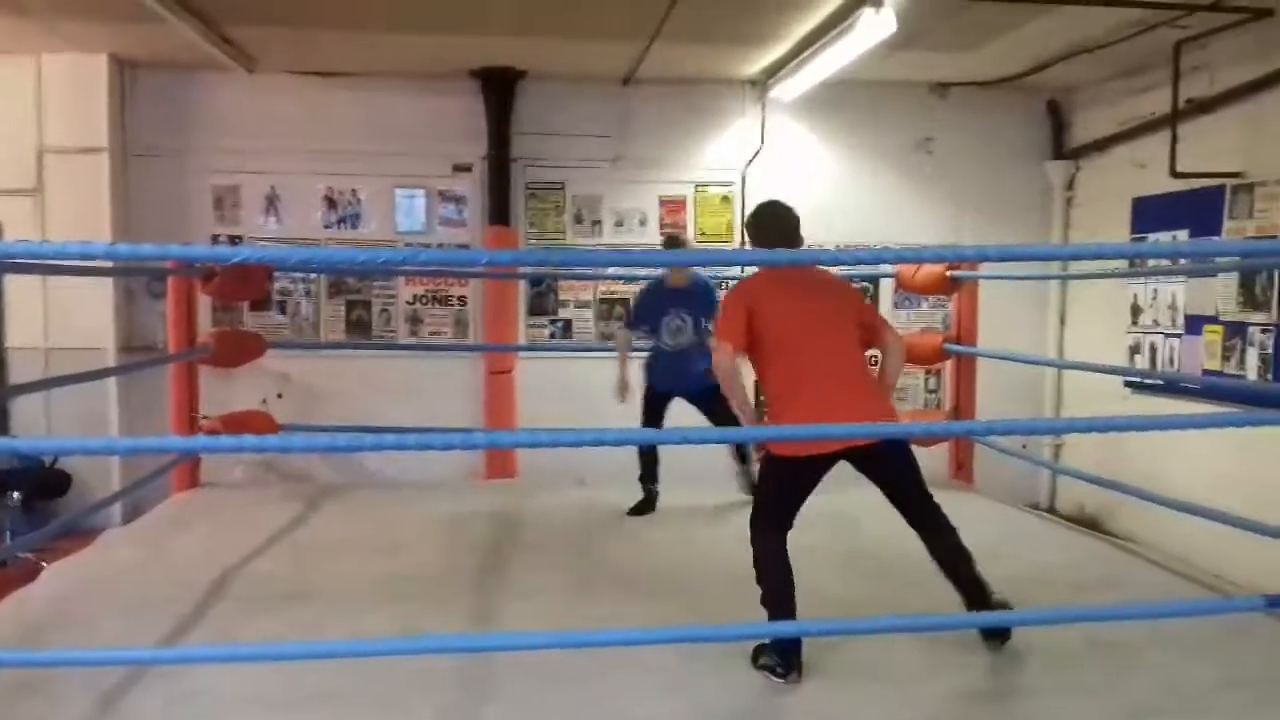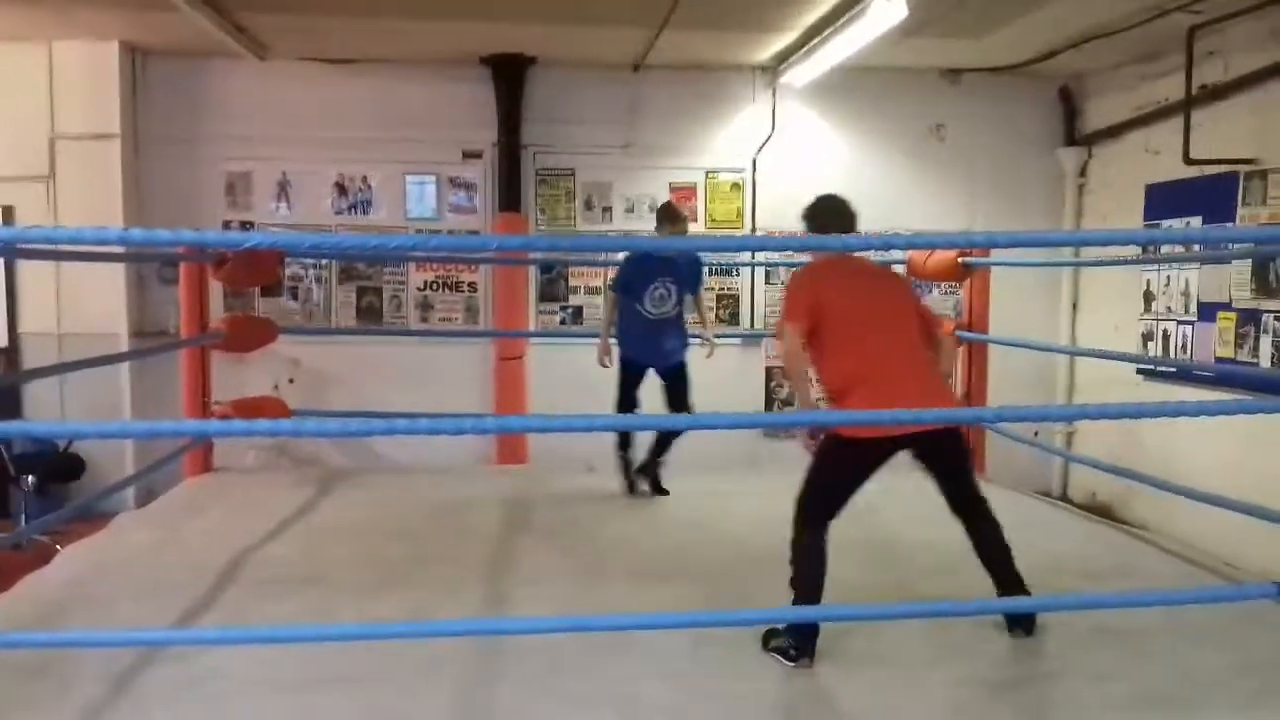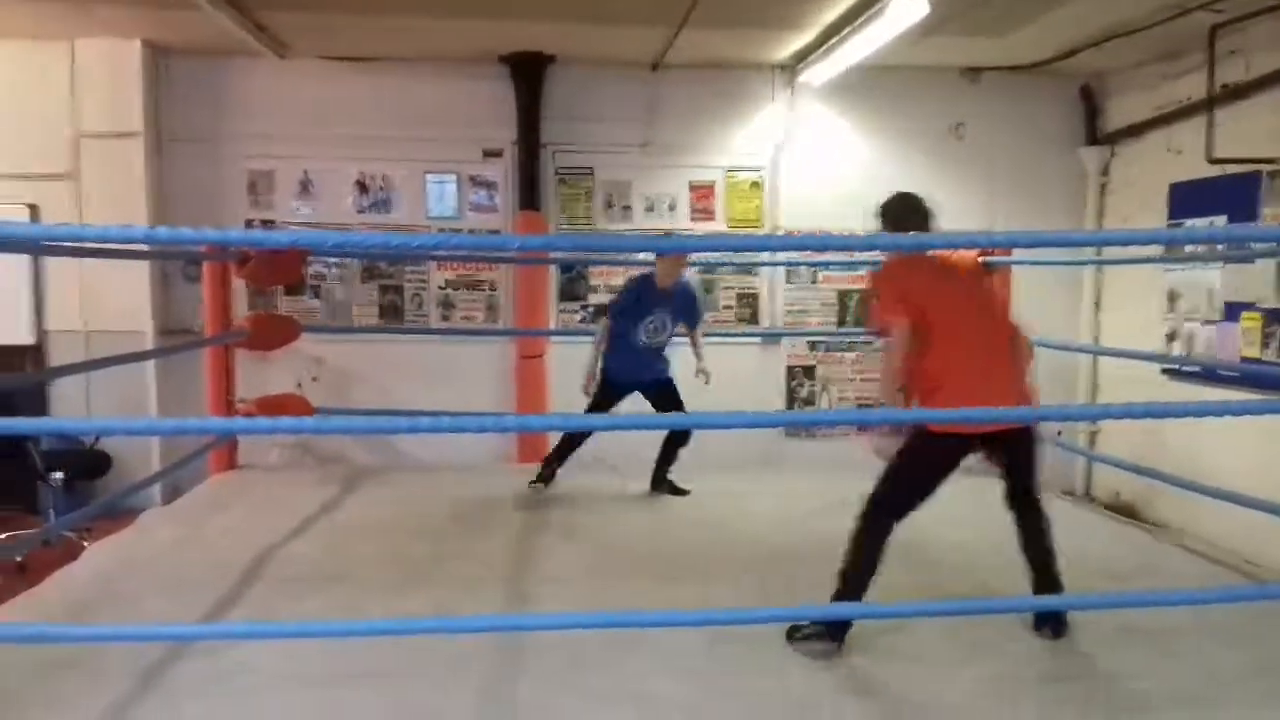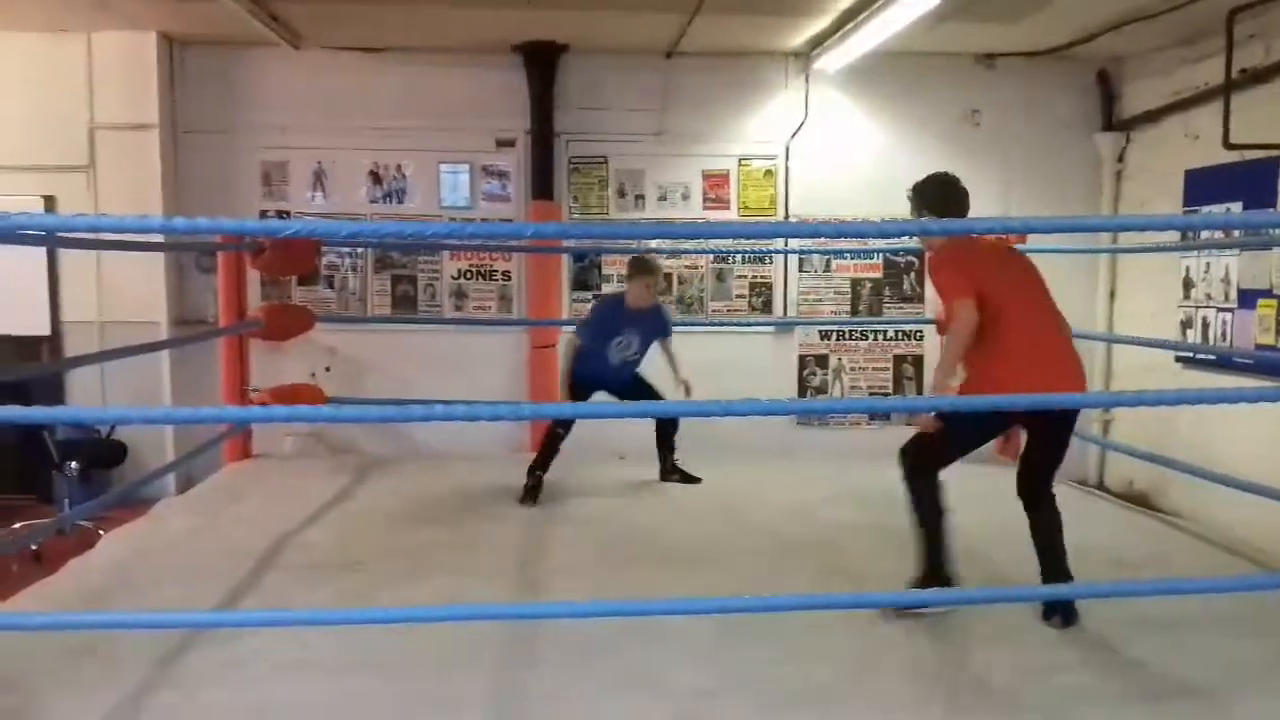
dt=0.2s
person 1, frame 1
left shoulder: (746, 292)
right shoulder: (838, 287)
left elbow: (723, 361)
right elbow: (894, 347)
left wrist: (755, 426)
left hip: (798, 434)
right hip: (871, 424)
left knee: (767, 532)
right knee: (926, 516)
left ankle: (783, 652)
right ankle: (985, 613)
person 1, frame 2
left shoulder: (808, 279)
right shoulder: (894, 280)
left elbow: (791, 347)
right elbow: (944, 345)
left wrist: (812, 415)
left hip: (863, 420)
right hip: (933, 412)
left knee: (811, 518)
right knee: (971, 506)
left ankle: (799, 636)
right ankle: (1018, 607)
person 1, frame 3
left shoulder: (894, 276)
right shoulder: (972, 275)
left elbow: (899, 340)
right elbow: (1020, 344)
left wrist: (890, 412)
left hip: (951, 416)
right hip: (1013, 410)
left knee: (882, 511)
right knee: (1025, 503)
left ankle: (833, 624)
right ankle: (1050, 610)
person 1, frame 4
left shoulder: (947, 259)
right shoulder: (1009, 254)
left elbow: (965, 323)
right elbow: (1052, 322)
left wrist: (937, 390)
left hip: (1002, 390)
right hip: (1065, 388)
left knee: (918, 459)
right knee: (1035, 490)
left ankle: (936, 578)
right ankle: (1059, 597)
person 2, frame 1
left shoulder: (702, 287)
right shoulder: (650, 294)
left elbow: (715, 322)
right elbow: (628, 333)
right wrist: (623, 375)
left hip: (699, 375)
right hip: (659, 379)
left knee: (729, 425)
left ankle: (746, 475)
right ankle: (649, 492)
person 2, frame 2
left shoulder: (691, 261)
right shoulder: (637, 261)
left elbow: (696, 295)
right elbow: (613, 297)
left wrist: (706, 328)
right wrist: (604, 340)
left hip: (672, 350)
right hip: (634, 348)
left knee: (680, 411)
right knee: (626, 406)
left ankle: (650, 466)
right ankle: (627, 464)
person 2, frame 3
left shoulder: (686, 293)
right shoulder: (636, 288)
left elbow: (693, 327)
right elbow: (606, 324)
left wrist: (700, 360)
right wrist: (592, 370)
left hip: (654, 371)
right hip: (618, 370)
left knee: (681, 425)
left ankle: (660, 477)
right ankle: (549, 468)
person 2, frame 4
left shoulder: (655, 312)
right shoulder: (605, 308)
left elbow: (664, 340)
right elbow: (574, 343)
left wrist: (677, 373)
right wrist: (564, 387)
left hip: (623, 375)
right hip: (586, 373)
left knee: (667, 413)
right knee: (564, 421)
left ankle: (668, 466)
right ankle: (536, 476)
